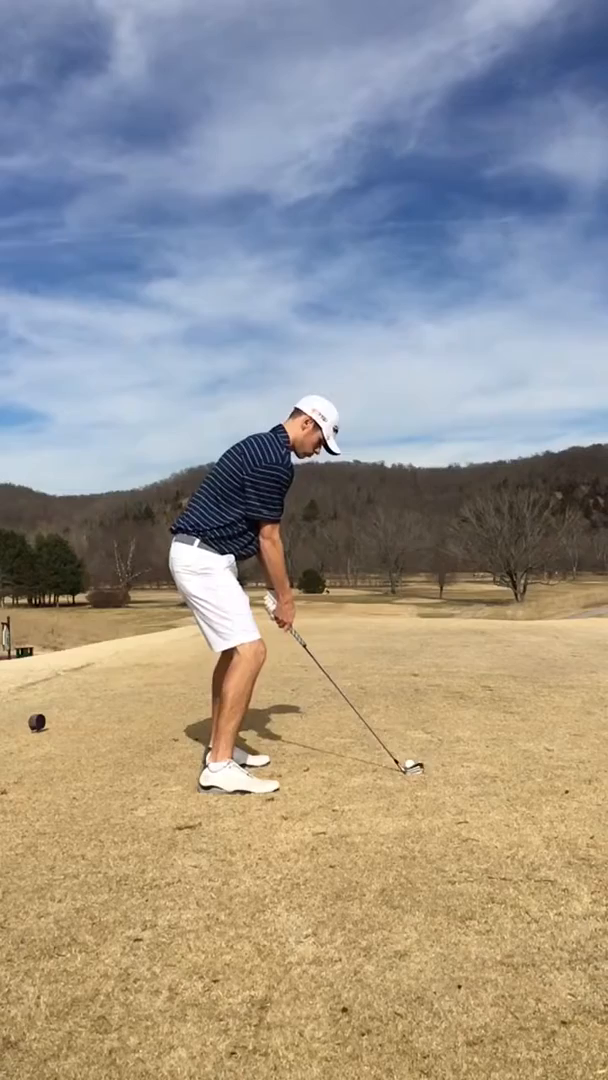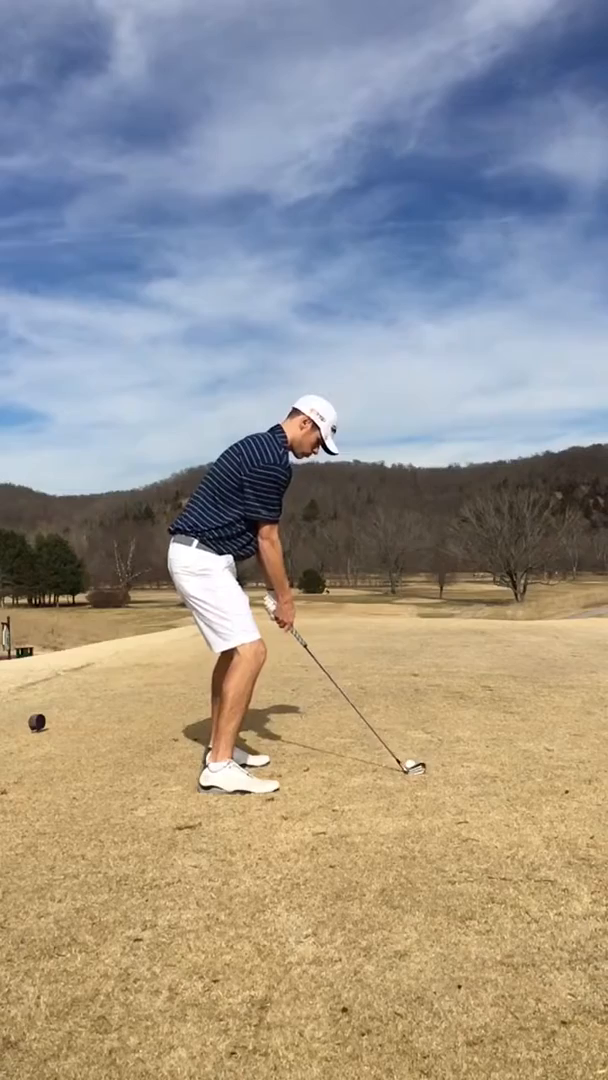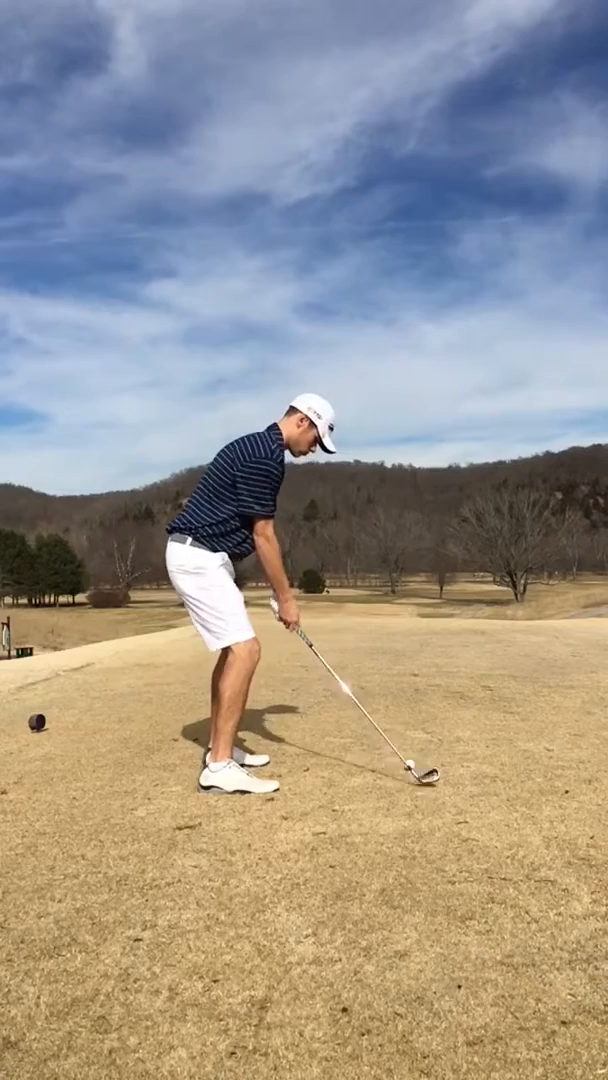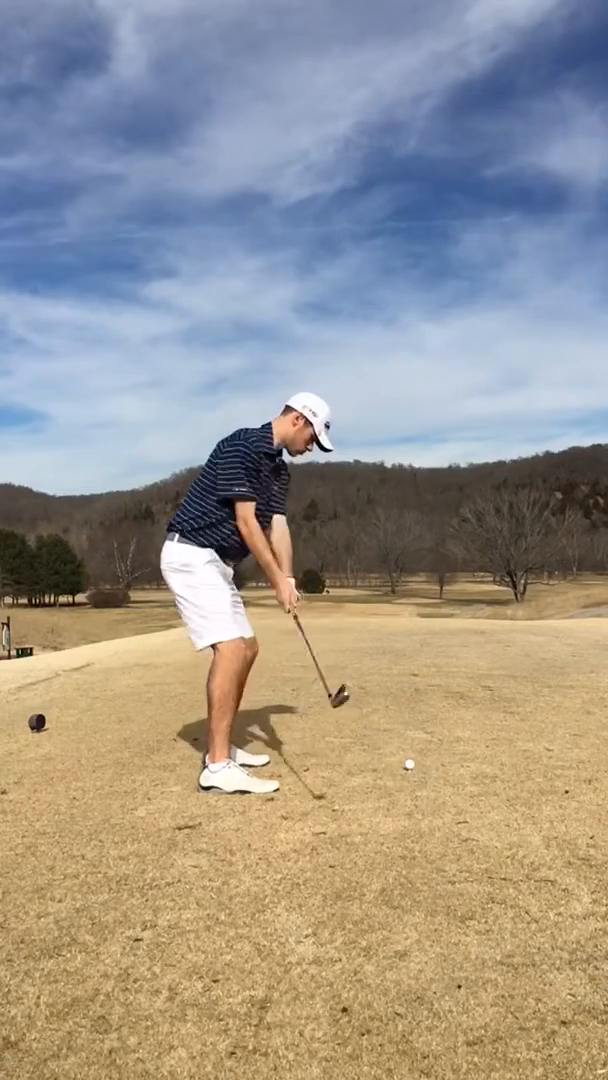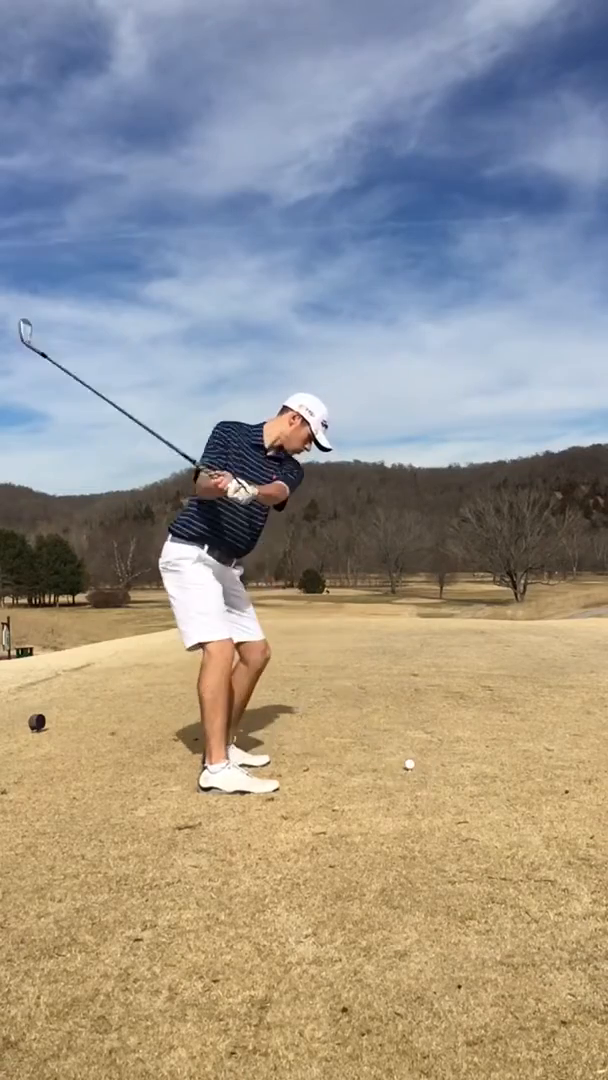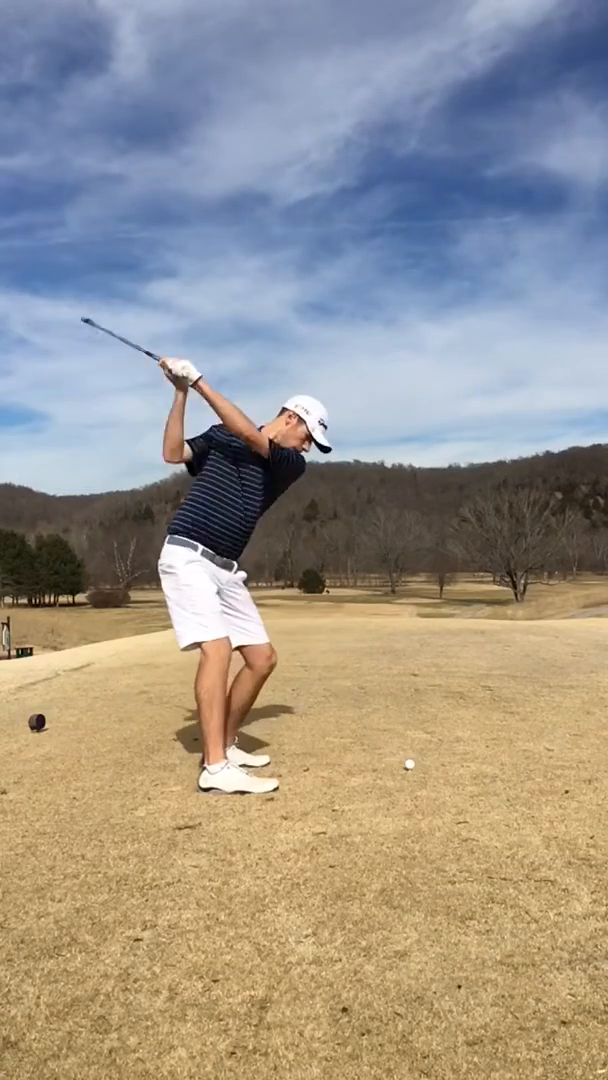
dt=0.2s
person 1, frame 1
left shoulder: (263, 448)
right shoulder: (273, 459)
left elbow: (259, 534)
right elbow: (269, 538)
left wrist: (275, 590)
right wrist: (285, 598)
left hip: (202, 556)
right hip: (204, 558)
left knee: (235, 649)
right knee: (250, 652)
left ankle: (220, 747)
right ankle: (219, 767)
person 1, frame 2
left shoulder: (261, 448)
right shoulder: (272, 460)
left elbow: (259, 534)
right elbow: (268, 539)
left wrist: (274, 591)
right wrist: (285, 598)
left hip: (201, 556)
right hip: (202, 559)
left knee: (235, 650)
right knee: (250, 652)
left ankle: (220, 747)
right ankle: (219, 767)
person 1, frame 3
left shoulder: (259, 449)
right shoulder: (264, 454)
left elbow: (258, 533)
right elbow: (263, 536)
left wrist: (279, 591)
right wrist: (286, 597)
left hip: (204, 557)
right hip: (198, 557)
left knee: (233, 649)
right knee: (245, 651)
left ankle: (219, 747)
right ankle: (220, 767)
person 1, frame 4
left shoulder: (278, 469)
right shoulder: (244, 444)
left elbow: (279, 528)
right elbow: (245, 521)
left wrist: (287, 578)
right wrist: (278, 580)
left hip: (213, 561)
right hip: (191, 556)
left knee: (246, 649)
right knee: (231, 649)
left ankle: (221, 747)
right ankle: (219, 767)
person 1, frame 5
left shoulder: (290, 469)
right shoulder: (229, 433)
left elbow: (277, 494)
right elbow: (201, 485)
left wrist: (248, 490)
right wrist: (219, 485)
left hip: (225, 565)
right hip: (190, 556)
left knee: (256, 653)
right knee: (219, 650)
left ankle: (224, 746)
right ankle: (216, 767)
person 1, frame 6
left shoulder: (291, 464)
right shoulder: (218, 435)
left elbow: (245, 432)
right elbow: (173, 454)
left wrist: (197, 383)
right wrist: (180, 396)
left hip: (226, 568)
right hip: (187, 557)
left knee: (263, 658)
right knee: (216, 648)
left ankle: (226, 743)
right ankle: (216, 766)
